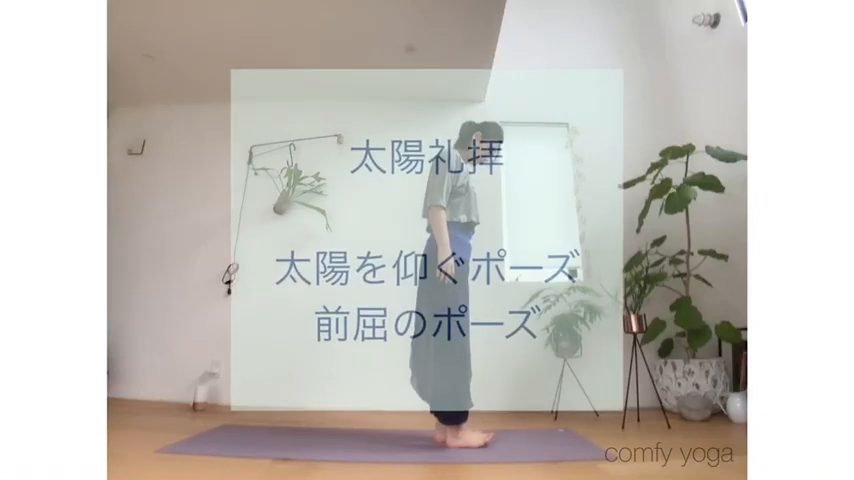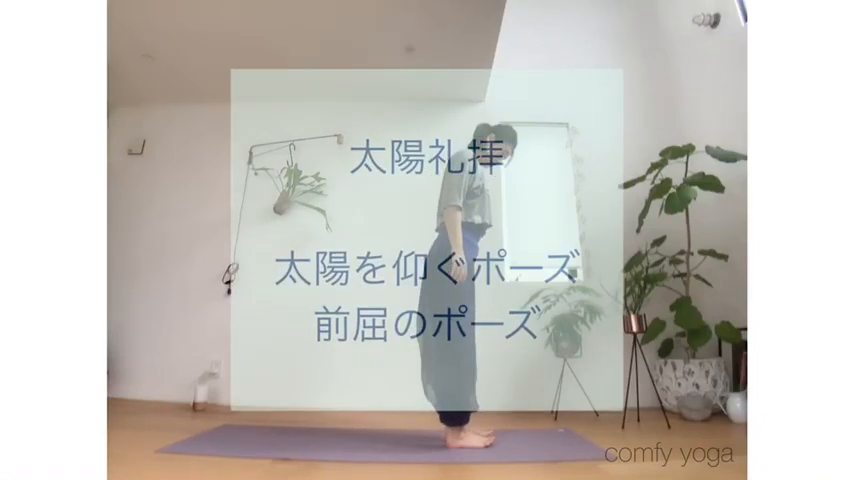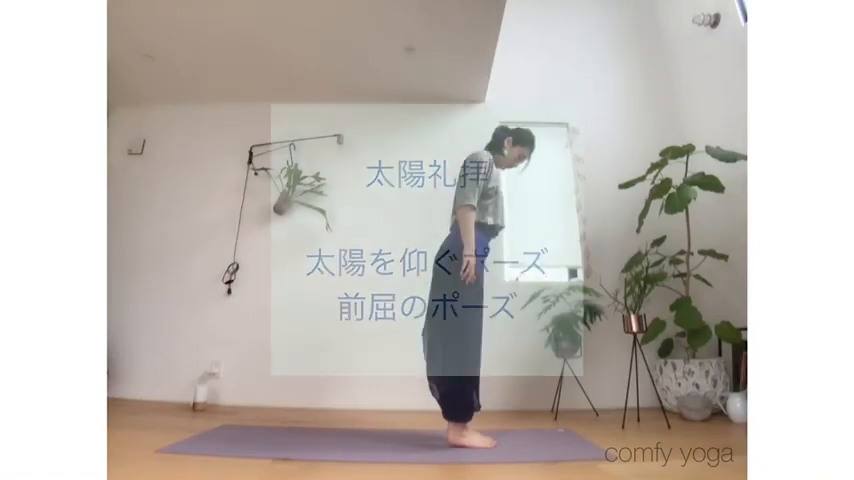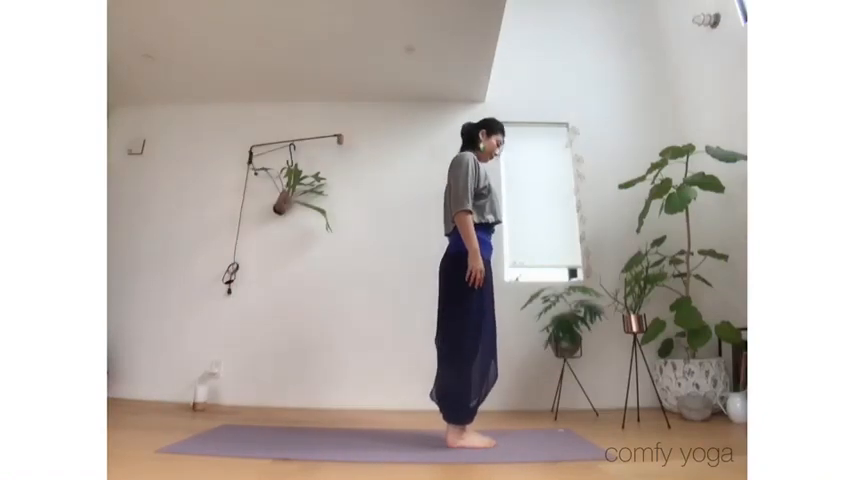
dt=1s
person 1, frame 1
left shoulder: (462, 169)
right shoulder: (449, 160)
right elbow: (435, 206)
left wrist: (451, 255)
right wrist: (444, 252)
left hip: (456, 254)
right hip: (447, 254)
left knee: (448, 339)
right knee: (451, 339)
left ankle: (445, 423)
right ankle: (455, 427)
person 1, frame 2
left shoulder: (476, 170)
right shoulder: (463, 160)
right elbow: (451, 207)
left wrist: (461, 256)
right wrist: (457, 253)
left hip: (460, 256)
right hip: (453, 256)
left knee: (458, 340)
right knee: (452, 339)
left ankle: (457, 423)
right ankle: (456, 430)
person 1, frame 3
left shoulder: (491, 170)
right shoulder: (481, 160)
right elbow: (465, 205)
left wrist: (473, 254)
right wrist: (469, 251)
left hip: (469, 256)
right hip: (461, 255)
left knee: (464, 338)
right knee: (460, 339)
left ankle: (459, 424)
right ankle: (458, 427)
person 1, frame 4
left shoulder: (475, 166)
right shoulder: (465, 160)
right elbow: (462, 210)
right wrist: (474, 253)
left hip: (473, 258)
right hip: (467, 258)
left knee: (473, 341)
right knee: (465, 341)
left ankle: (459, 425)
right ankle: (457, 430)
